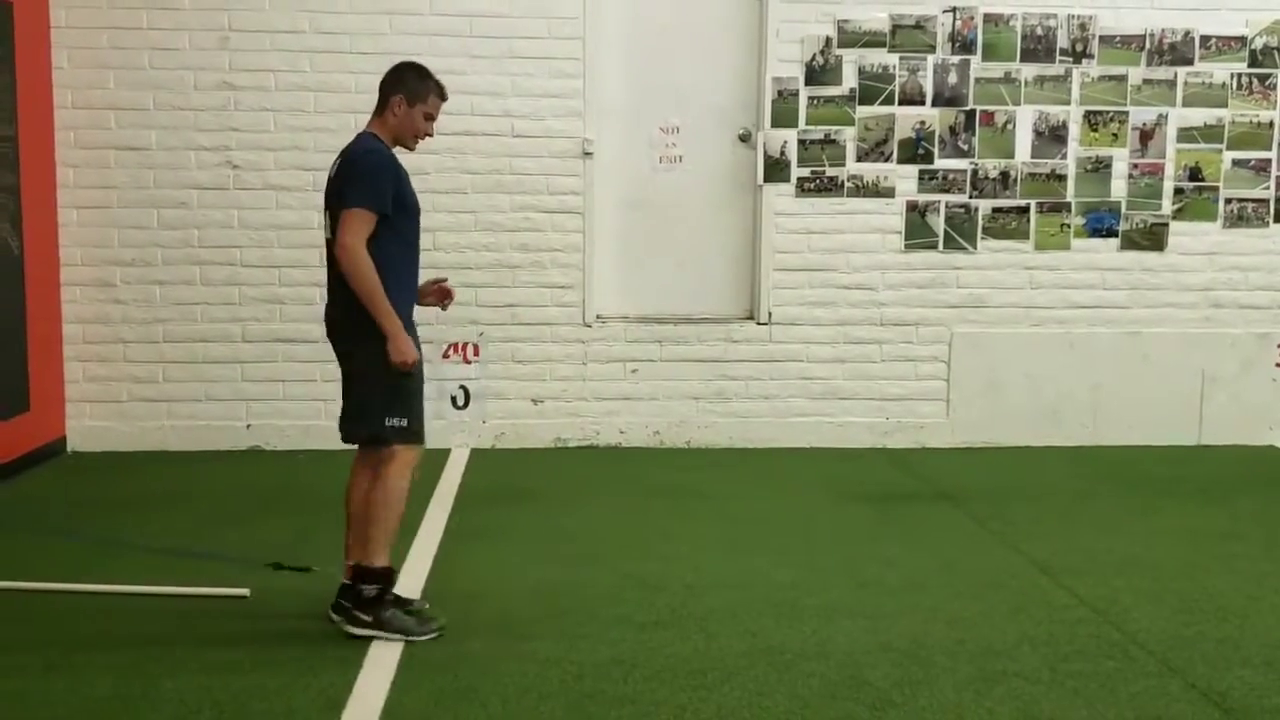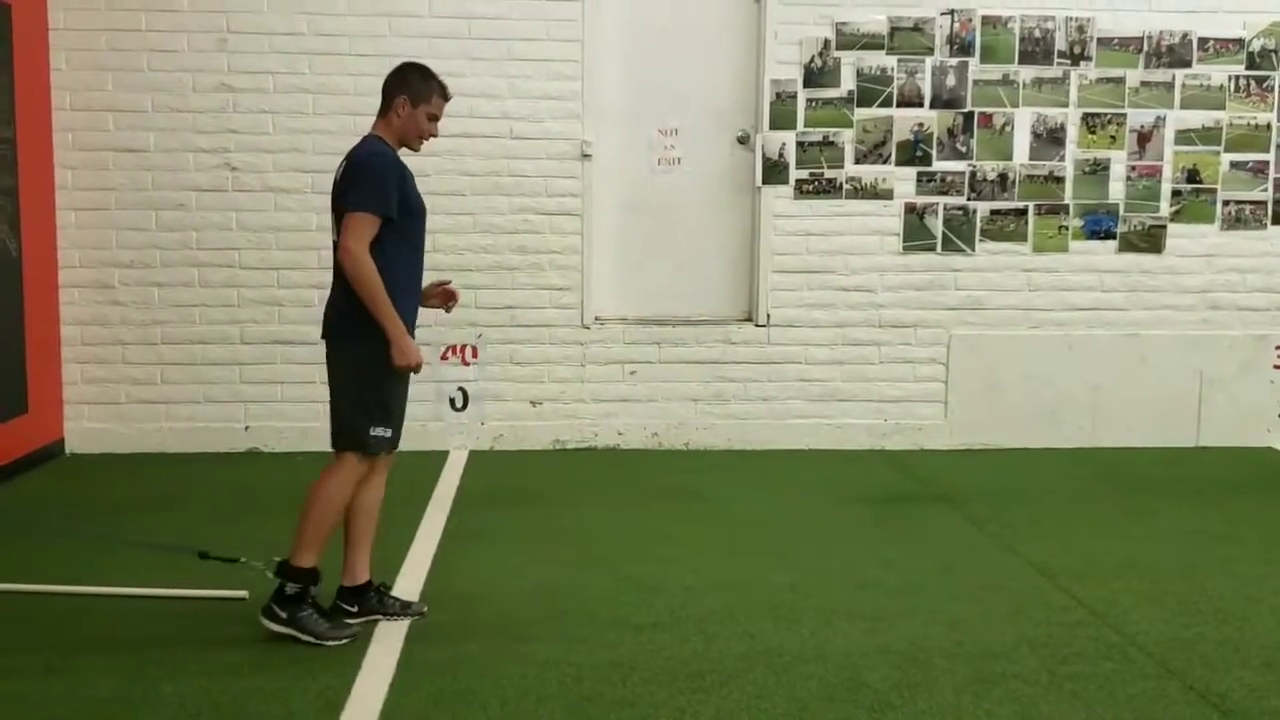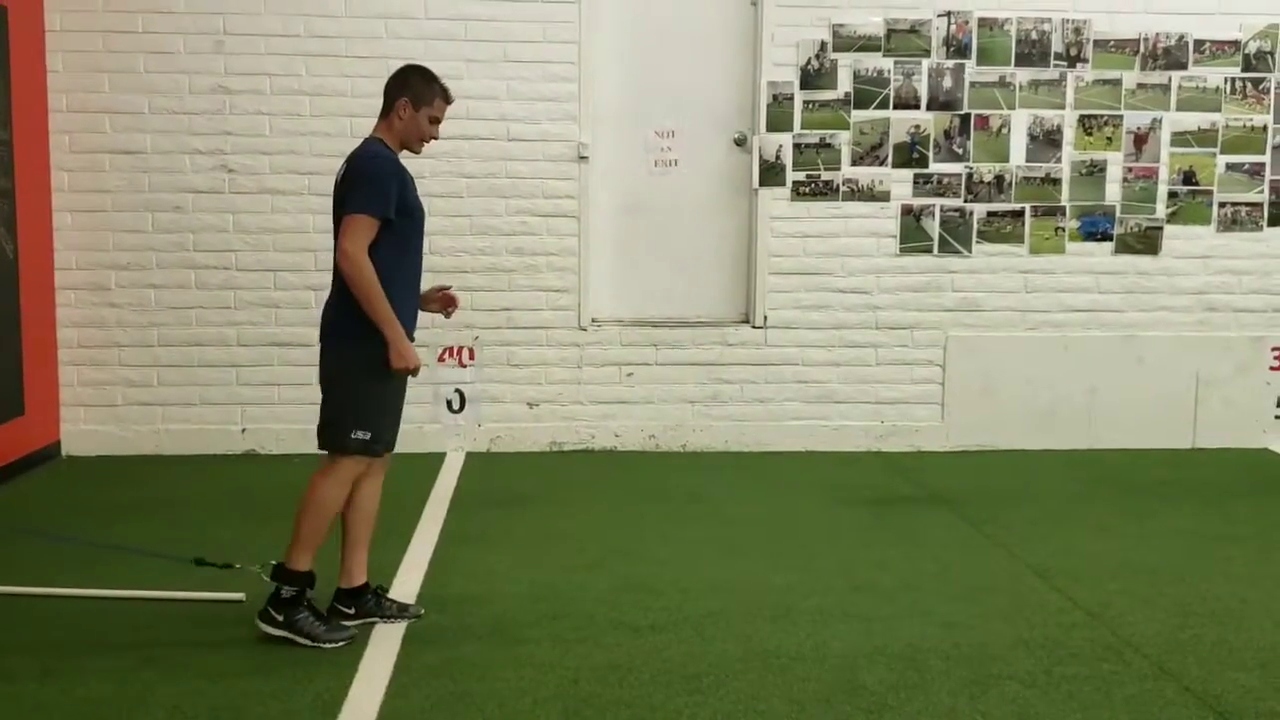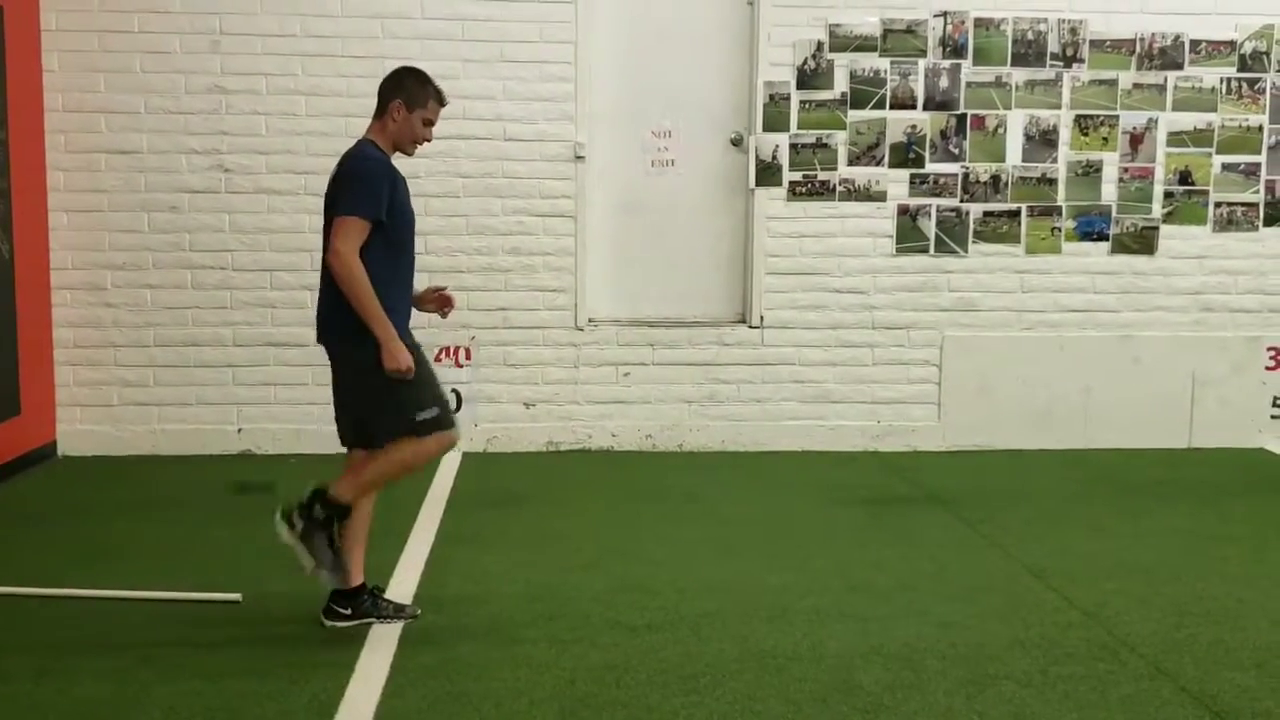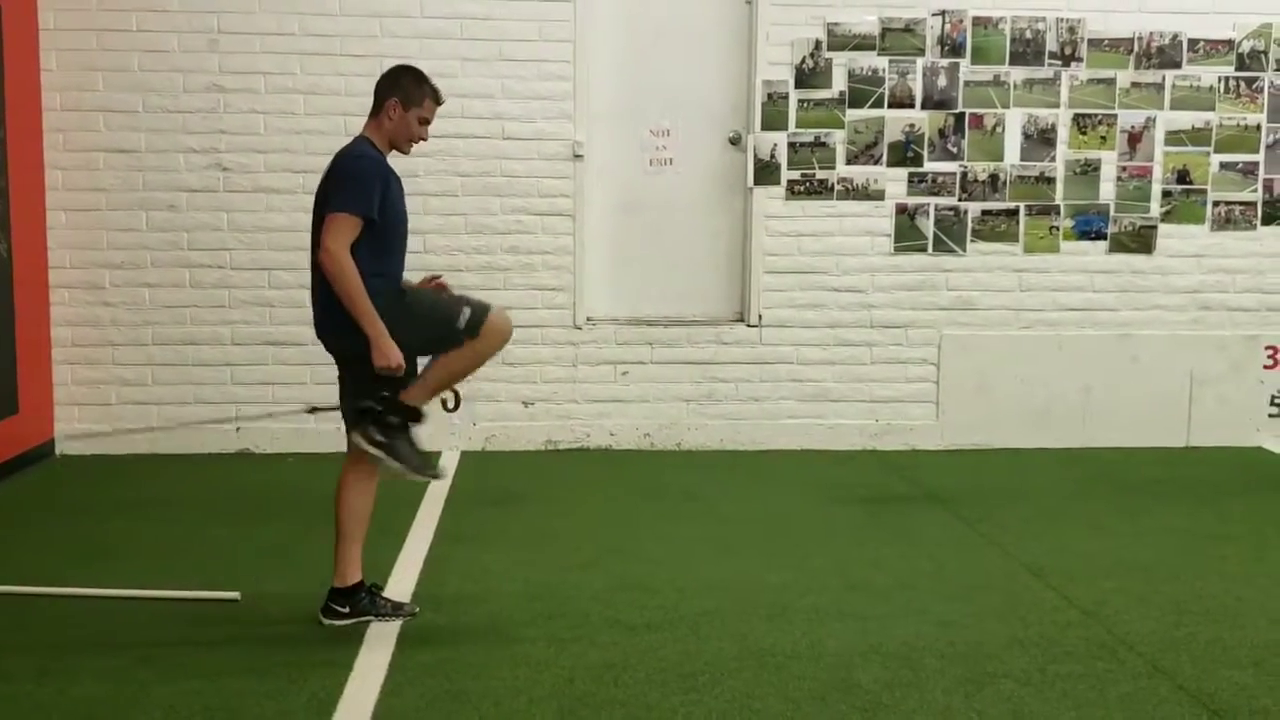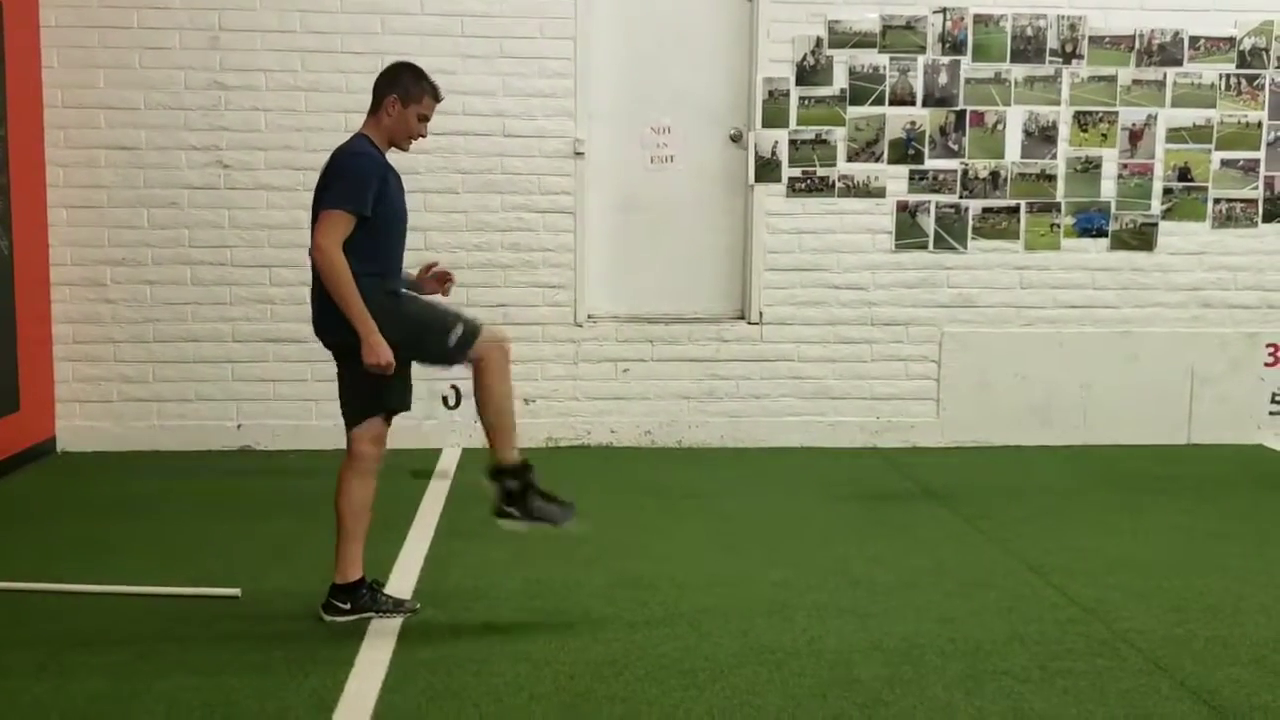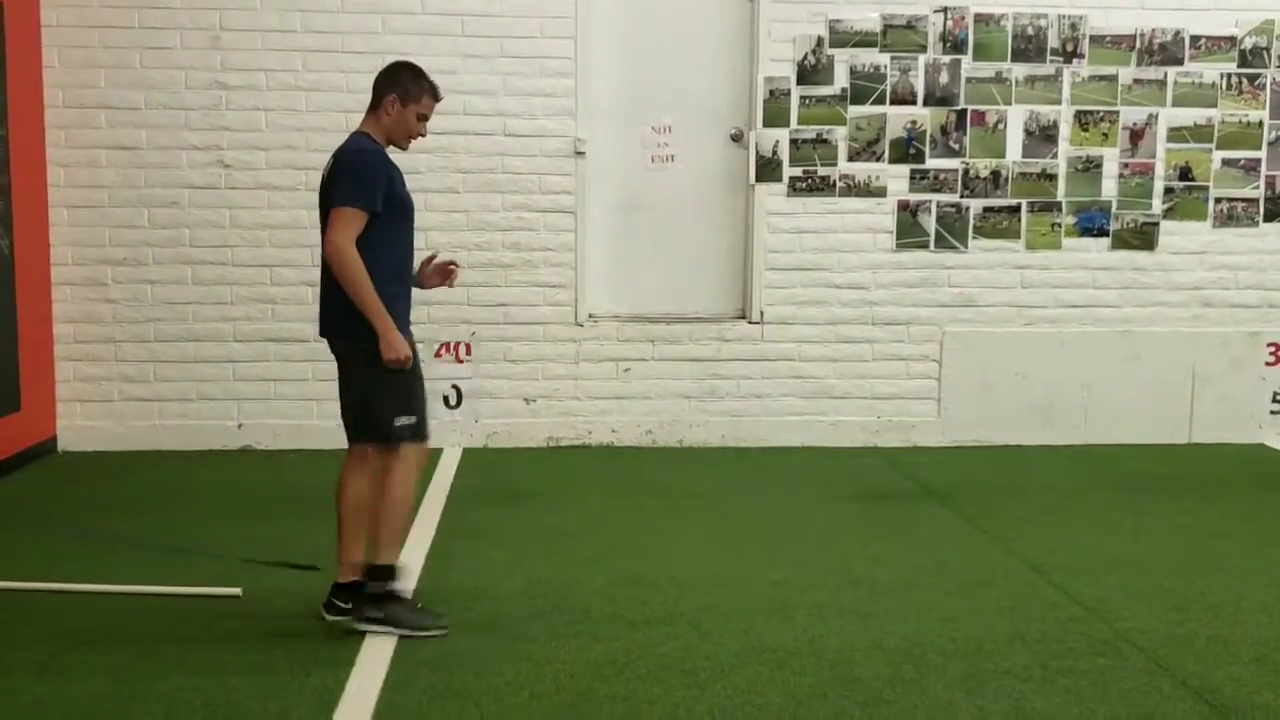
dt=0.2s
person 1, frame 1
left shoulder: (366, 159)
right shoulder: (371, 161)
right elbow: (349, 248)
left wrist: (415, 292)
right wrist: (395, 330)
left hip: (370, 329)
right hip: (374, 332)
left knee: (376, 453)
right knee: (400, 450)
left ankle: (362, 587)
right ankle: (368, 591)
person 1, frame 2
left shoulder: (375, 163)
right shoulder: (377, 164)
right elbow: (353, 253)
left wrist: (418, 295)
right wrist: (399, 333)
left hip: (373, 334)
right hip: (369, 337)
left knee: (374, 458)
right knee: (356, 457)
left ankle: (356, 590)
right ankle: (290, 593)
person 1, frame 3
left shoulder: (377, 165)
right shoulder: (377, 166)
right elbow: (351, 255)
left wrist: (417, 299)
right wrist: (397, 336)
left hip: (369, 336)
right hip: (366, 339)
left knee: (365, 460)
right knee: (348, 462)
left ankle: (354, 593)
right ankle: (288, 598)
person 1, frame 4
left shoulder: (371, 168)
right shoulder: (371, 169)
right elbow: (341, 255)
left wrist: (413, 299)
right wrist: (389, 340)
left hip: (356, 331)
right hip: (362, 335)
left knee: (370, 450)
right knee: (434, 435)
left ankle: (352, 595)
right ankle: (318, 512)
person 1, frame 5
left shoulder: (370, 166)
right shoulder: (361, 165)
right elbow: (332, 252)
left wrist: (414, 293)
right wrist: (380, 335)
left hip: (364, 317)
right hip: (366, 316)
left knee: (368, 450)
right knee: (493, 325)
left ankle: (348, 592)
right ankle: (397, 411)
person 1, frame 6
left shoulder: (369, 164)
right shoulder: (357, 161)
right elbow: (325, 248)
left wrist: (412, 282)
right wrist: (371, 333)
left hip: (365, 316)
right hip: (365, 318)
left knee: (367, 448)
right knee: (491, 346)
left ankle: (348, 588)
right ankle: (513, 483)
person 1, frame 7
left shoulder: (367, 161)
right shoulder: (364, 161)
right elbow: (339, 248)
left wrist: (414, 277)
right wrist: (386, 327)
left hip: (364, 328)
right hip: (370, 330)
left knee: (369, 451)
right knee: (405, 448)
left ankle: (352, 587)
right ankle: (378, 587)
